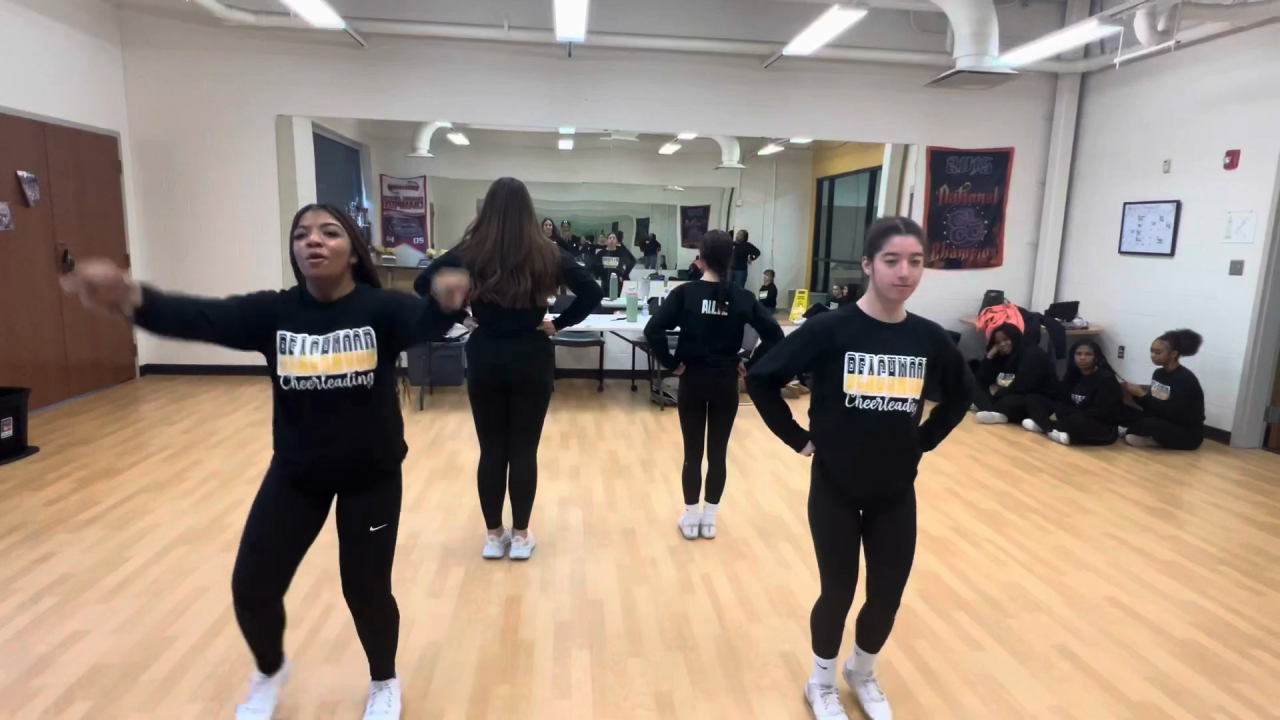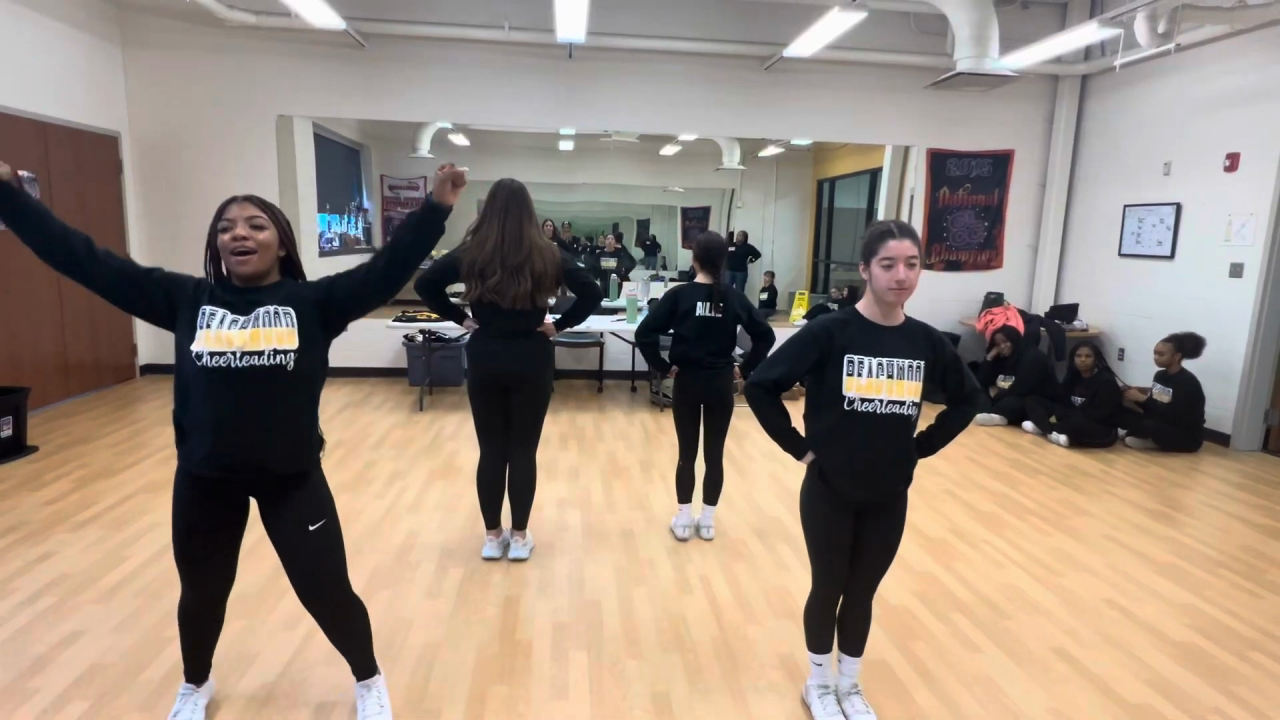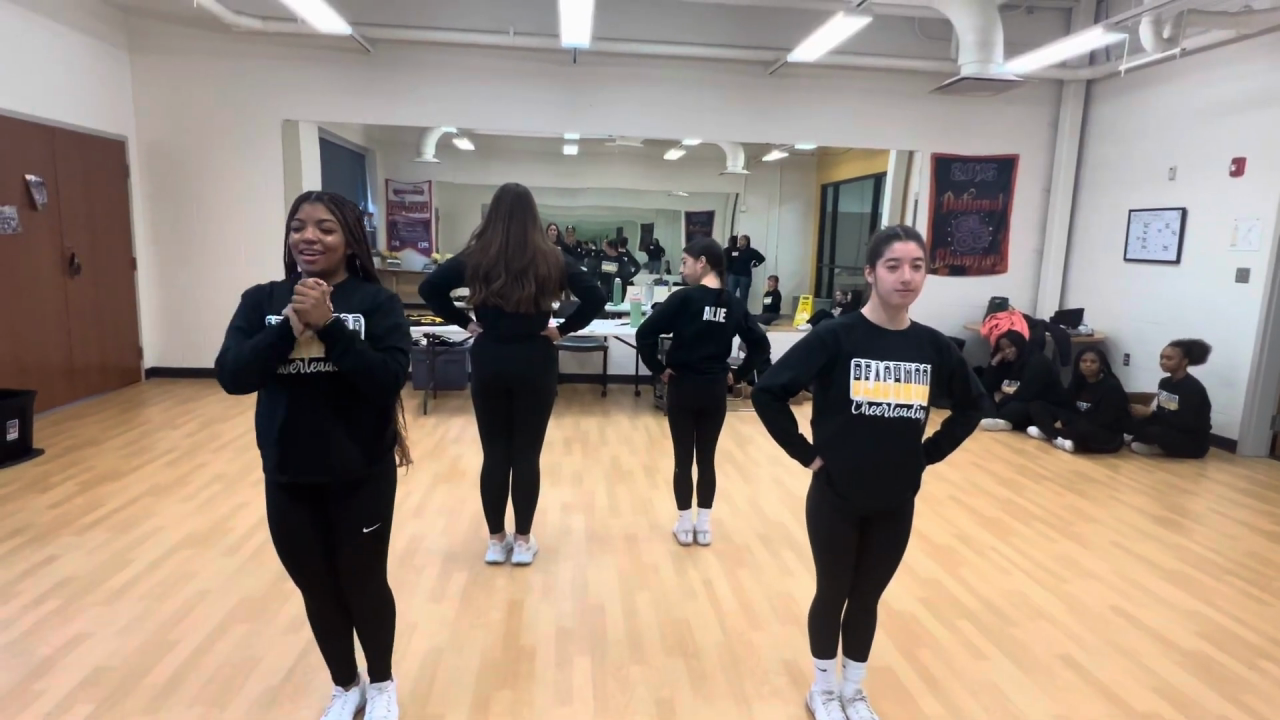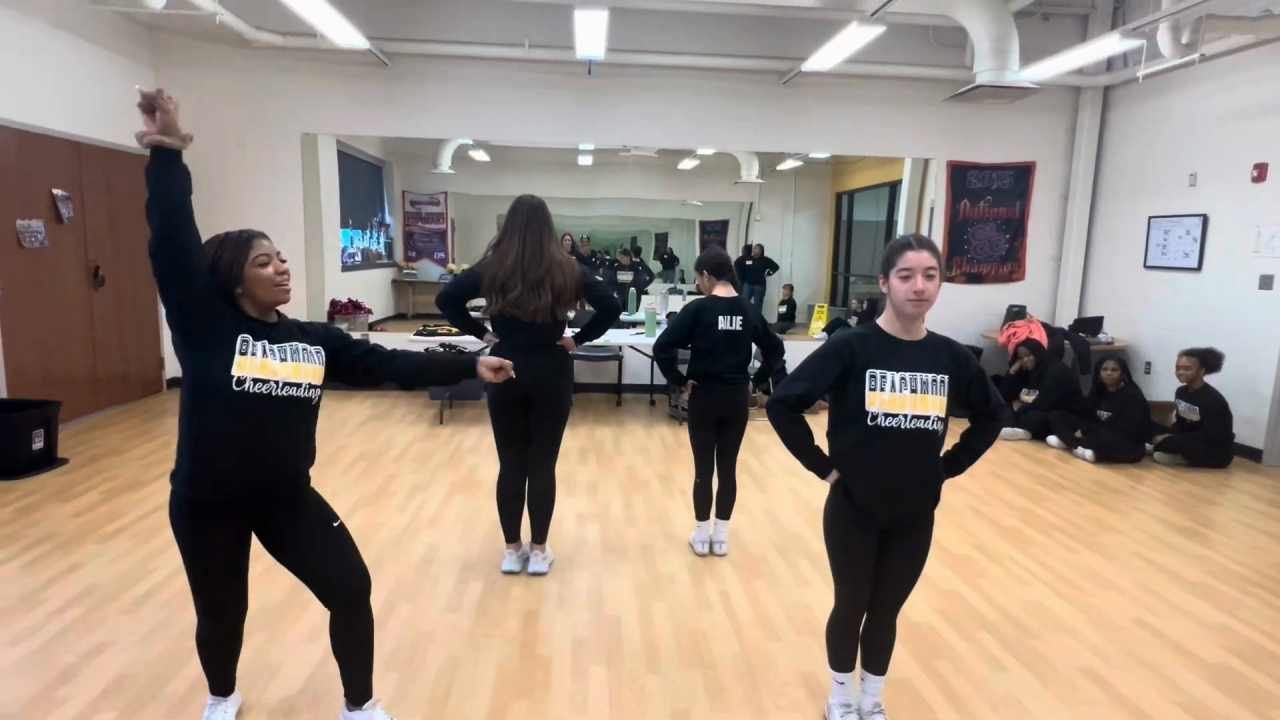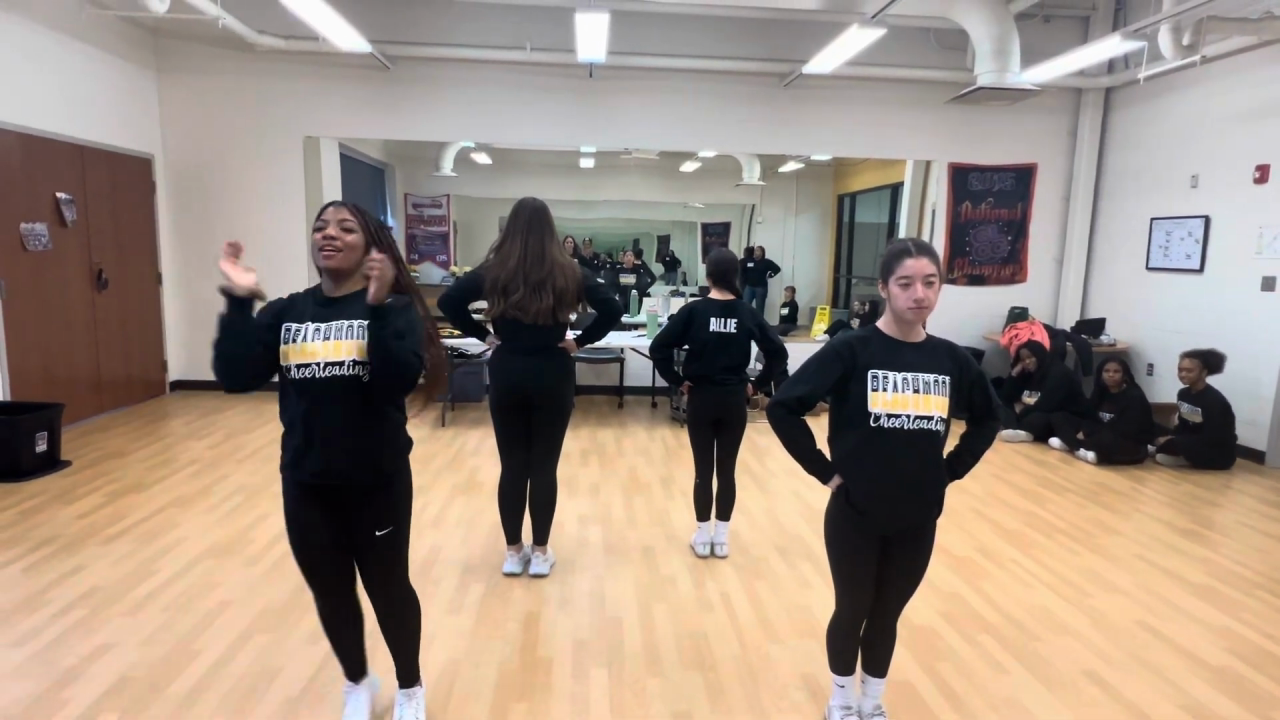
dt=0.7s
person 1, frame 1
left shoulder: (385, 311)
right shoulder: (270, 312)
left elbow: (425, 318)
right elbow: (195, 316)
left wrist: (445, 299)
right wrist: (135, 300)
left hip: (370, 478)
right hip: (294, 474)
left knee: (366, 591)
right knee: (252, 588)
right ankle: (270, 672)
person 1, frame 2
left shoulder: (312, 303)
right shoulder: (186, 298)
left elbow: (387, 272)
right elbow: (88, 262)
left wrist: (435, 207)
left hip: (292, 477)
right hip: (205, 479)
left knee: (329, 592)
right knee: (202, 592)
person 1, frame 3
left shoulder: (377, 304)
right shoulder: (262, 302)
left elbow: (387, 381)
right elbow: (231, 374)
left wrist: (329, 325)
right wrist: (291, 329)
left hip: (362, 474)
right hip: (288, 477)
left knee: (364, 584)
right knee: (317, 589)
person 1, frame 4
left shoulder: (317, 341)
right shoulder: (207, 327)
left elbow: (393, 365)
right elbow: (174, 244)
left wrist: (470, 365)
right wrist: (167, 153)
left hip: (289, 499)
right hip: (207, 502)
left knee: (351, 592)
right knee: (220, 615)
person 1, frame 5
left shoulder: (390, 311)
right shoulder: (285, 311)
left elbow: (404, 376)
right elbow: (234, 377)
left wrist: (386, 303)
right wrist: (237, 300)
left hip: (379, 476)
right hip: (305, 477)
left knee: (388, 584)
right knee: (328, 590)
person 2, frame 1
left shoulder: (930, 337)
right shoulder: (830, 330)
left elbow: (960, 395)
right elbow: (761, 378)
left wrist: (922, 441)
right wrist: (800, 439)
left hip: (896, 493)
right hip: (835, 489)
left knee: (888, 596)
right knee: (837, 592)
left ankle: (863, 670)
person 2, frame 2
left shoulder: (927, 341)
right shoulder: (828, 332)
left elbow: (967, 399)
right elbow: (760, 386)
left wrist: (922, 446)
right wrist: (799, 446)
left hip: (888, 496)
right hip: (829, 491)
left knee: (862, 592)
right knee: (827, 588)
person 2, frame 3
left shoulder: (934, 345)
right shoulder: (835, 337)
left elbow: (971, 405)
right elbow: (767, 392)
left wrist: (929, 453)
right wrist: (807, 452)
left hip: (896, 502)
right hip: (835, 497)
left knee: (867, 597)
right knee: (832, 593)
person 2, frame 4
left shoulder: (951, 356)
right shoulder: (850, 347)
left elbow: (992, 416)
right elbow: (782, 403)
left wrist: (948, 466)
right wrist: (823, 465)
left hip: (915, 515)
right hip: (853, 510)
left knee: (886, 611)
right knee: (851, 606)
person 2, frame 5
left shoulder: (951, 358)
right shoulder: (851, 350)
left elbow: (987, 419)
right elbow: (782, 407)
left wrist: (951, 470)
right wrist: (824, 469)
left hip: (918, 518)
right hip: (855, 514)
left knee: (886, 615)
right knee: (852, 612)
person 3, frame 1
left shoulder: (470, 253)
right shoulder: (546, 255)
left elbow: (424, 282)
right elbow: (592, 292)
right wrist: (559, 323)
left hip: (485, 359)
right hip: (531, 360)
left knee: (491, 450)
right knee: (524, 451)
left ankle: (493, 535)
right ankle: (520, 536)
person 3, frame 2
left shoulder: (470, 254)
right shoulder: (547, 256)
left elbow: (424, 284)
right elbow: (592, 293)
left wrist: (460, 317)
right wrist: (559, 324)
left hip: (484, 359)
right hip: (531, 360)
left knee: (490, 451)
right knee: (523, 451)
left ankle: (492, 536)
right ankle: (519, 536)
person 3, frame 3
left shoulder: (475, 258)
right shoulder: (550, 260)
left elbow: (429, 288)
right elbow: (595, 298)
left wrist: (464, 322)
right wrist: (563, 328)
left hip: (488, 362)
right hip: (534, 364)
left knee: (494, 455)
right knee: (526, 455)
left ankle: (496, 540)
right ankle: (522, 541)
person 3, frame 4
left shoulder: (491, 269)
right shoulder: (566, 270)
left elbow: (446, 300)
right elbow: (611, 306)
left wrist: (480, 333)
right wrist: (578, 338)
right hip: (550, 373)
left knee: (510, 464)
right knee: (543, 465)
left ankle: (512, 550)
right ankle: (538, 550)
person 3, frame 5
left shoulder: (493, 272)
right shoulder: (567, 272)
left elbow: (448, 302)
right elbow: (612, 310)
left wrist: (484, 336)
right wrist: (581, 340)
left hip: (506, 376)
right hip: (552, 377)
left knee: (512, 466)
right knee: (544, 467)
left ankle: (514, 551)
right ankle: (540, 552)
person 4, frame 1
left shoulder: (685, 293)
right shoulder: (741, 297)
left elbow: (654, 330)
right elbow: (774, 333)
left wrist: (671, 363)
right wrist: (750, 365)
left hip: (693, 380)
right hip: (726, 382)
left knee: (693, 451)
right knee: (718, 452)
left ankle: (691, 518)
right ankle: (709, 519)
person 4, frame 2
left shoulder: (679, 295)
right shoulder: (734, 298)
left elbow: (644, 334)
right elbow: (765, 336)
left wrist: (663, 367)
right wrist: (744, 368)
left hip: (687, 381)
right hip: (722, 383)
left knee: (687, 452)
right knee: (715, 453)
left ankle: (683, 519)
right ankle: (707, 520)
person 4, frame 3
left shoulder: (685, 298)
right shoulder: (733, 304)
left elbow: (645, 333)
right elbow: (760, 345)
left wrist: (658, 368)
right wrist: (737, 374)
left hip: (683, 386)
right hip: (716, 389)
left knee: (683, 458)
right knee: (707, 457)
left ankle: (685, 525)
right ankle: (703, 525)
person 4, frame 4
left shoulder: (698, 309)
right shoulder: (748, 310)
left elbow: (662, 347)
right elbow: (775, 349)
left wrist: (680, 380)
right wrist: (756, 380)
left hip: (705, 396)
right hip: (738, 398)
left knee: (703, 469)
right knee: (728, 468)
left ankle: (702, 535)
right ankle: (721, 535)
person 4, frame 5
left shoulder: (693, 311)
right shoulder: (748, 313)
left elbow: (659, 348)
right elbow: (778, 353)
left wrist: (677, 380)
right wrist: (757, 384)
left hip: (701, 399)
right hip: (735, 400)
left knee: (703, 470)
right knee: (727, 470)
left ankle: (703, 537)
right ankle: (721, 537)
